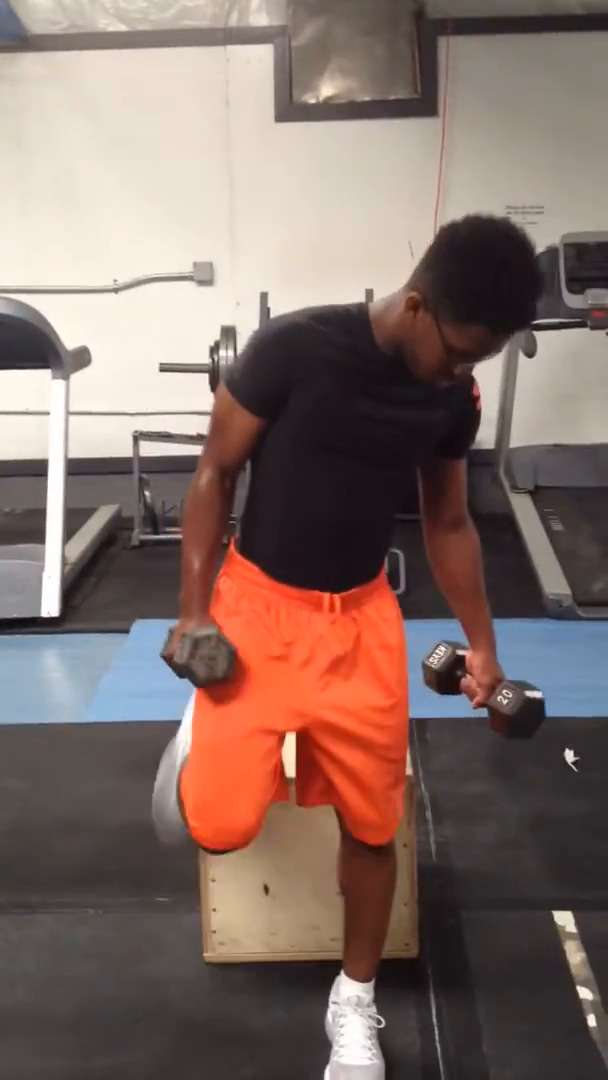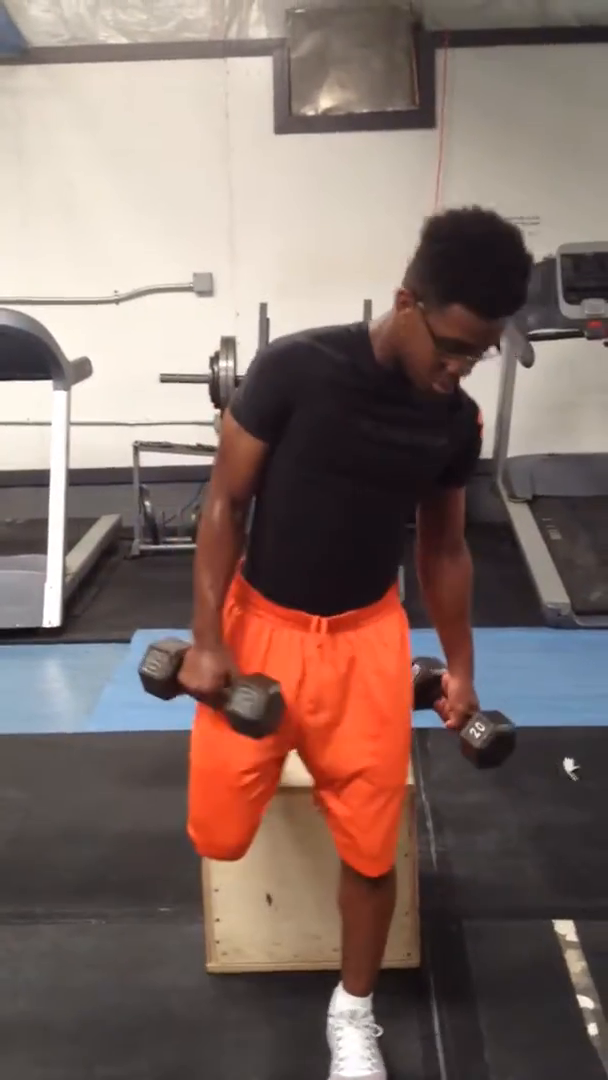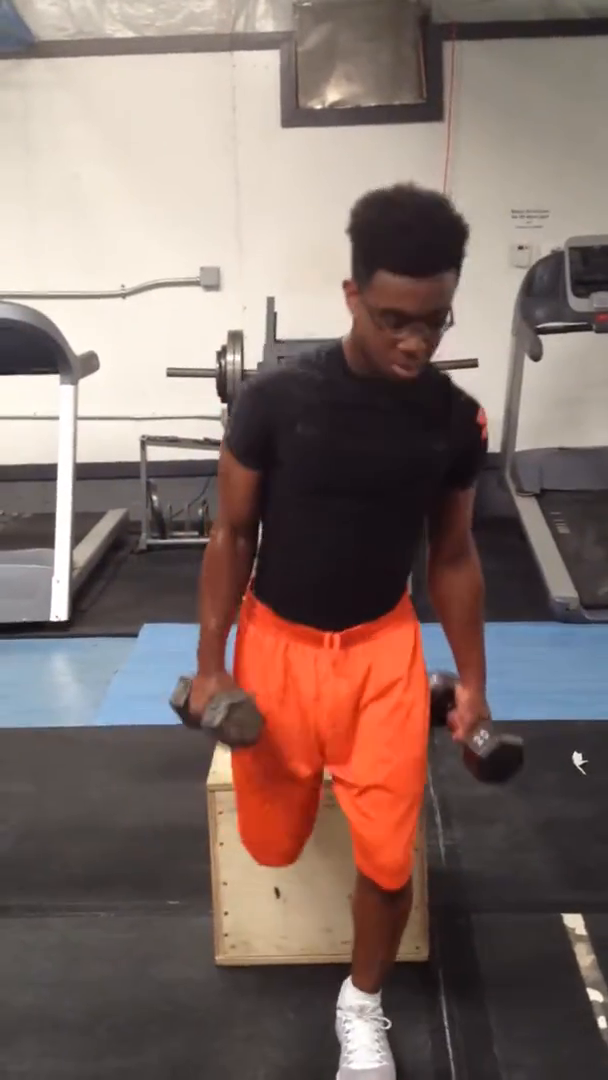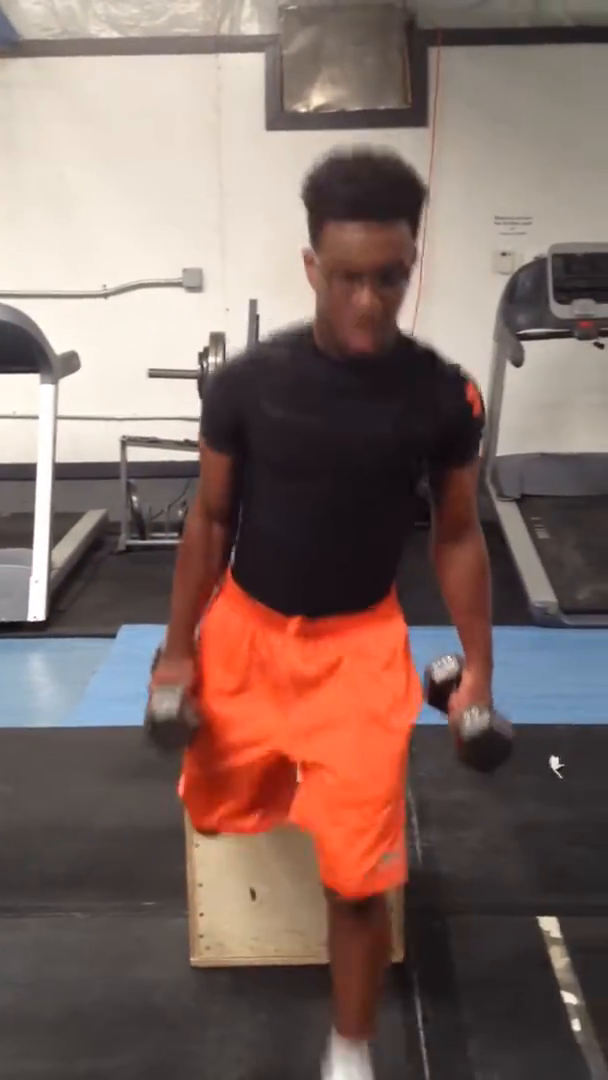
dt=0.4s
person 1, frame 1
left shoulder: (452, 400)
right shoulder: (293, 347)
left elbow: (449, 524)
right elbow: (214, 474)
left wrist: (482, 646)
right wrist: (193, 607)
left hip: (363, 615)
right hip: (259, 600)
left knee: (371, 821)
right knee: (224, 818)
left ankle: (353, 1001)
right ankle: (201, 741)
person 1, frame 2
left shoulder: (456, 419)
right shoulder: (293, 370)
left elbow: (445, 548)
right elbow: (225, 506)
left wrist: (462, 669)
right wrist: (207, 641)
left hip: (368, 637)
right hip: (261, 624)
left knee: (369, 846)
right knee: (222, 832)
right ankle: (281, 748)
person 1, frame 3
left shoulder: (455, 419)
right shoulder: (276, 397)
left elbow: (454, 557)
right elbow: (231, 536)
left wrist: (474, 683)
right wrist: (210, 662)
left hip: (384, 650)
right hip: (279, 644)
left knee: (387, 858)
right knee: (273, 838)
left ankle: (362, 1007)
right ankle: (320, 828)
person 1, frame 4
left shoulder: (443, 395)
right shoulder: (246, 382)
left elbow: (458, 536)
right elbow: (210, 523)
left wrist: (478, 669)
right wrist: (178, 649)
left hip: (360, 647)
right hip: (247, 633)
left knee: (359, 876)
right knee: (217, 805)
right ankle: (281, 775)
